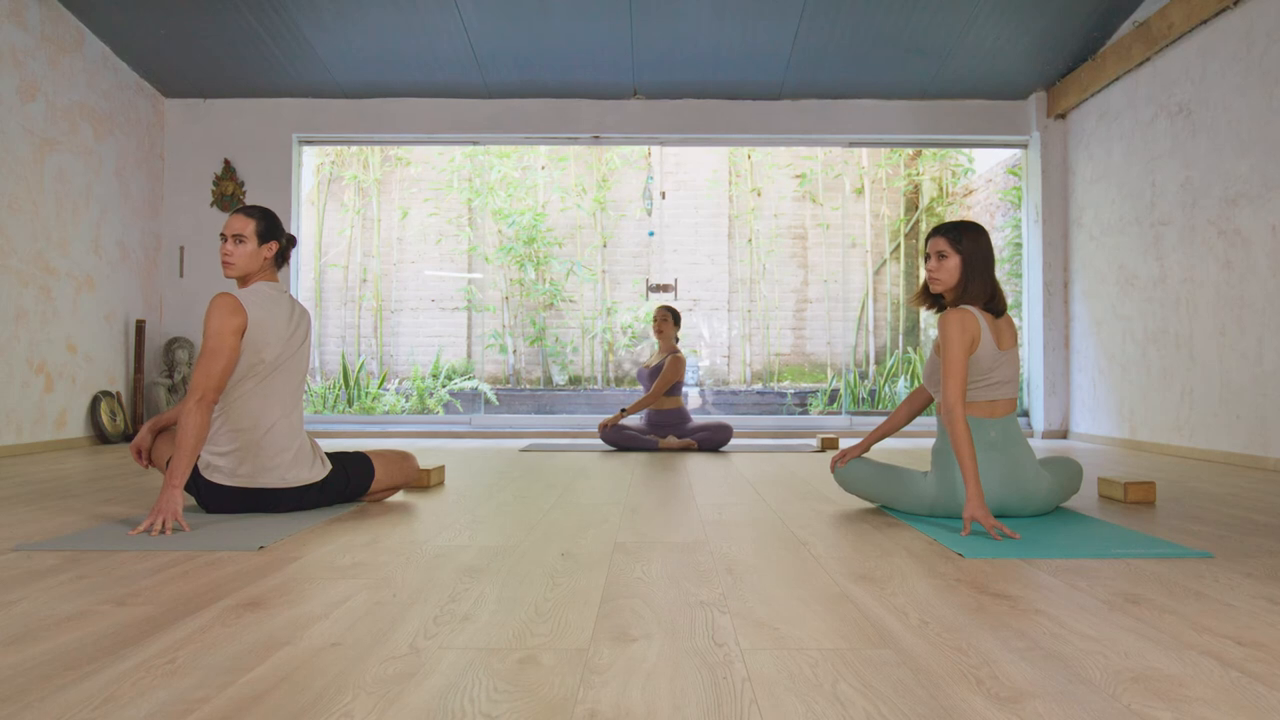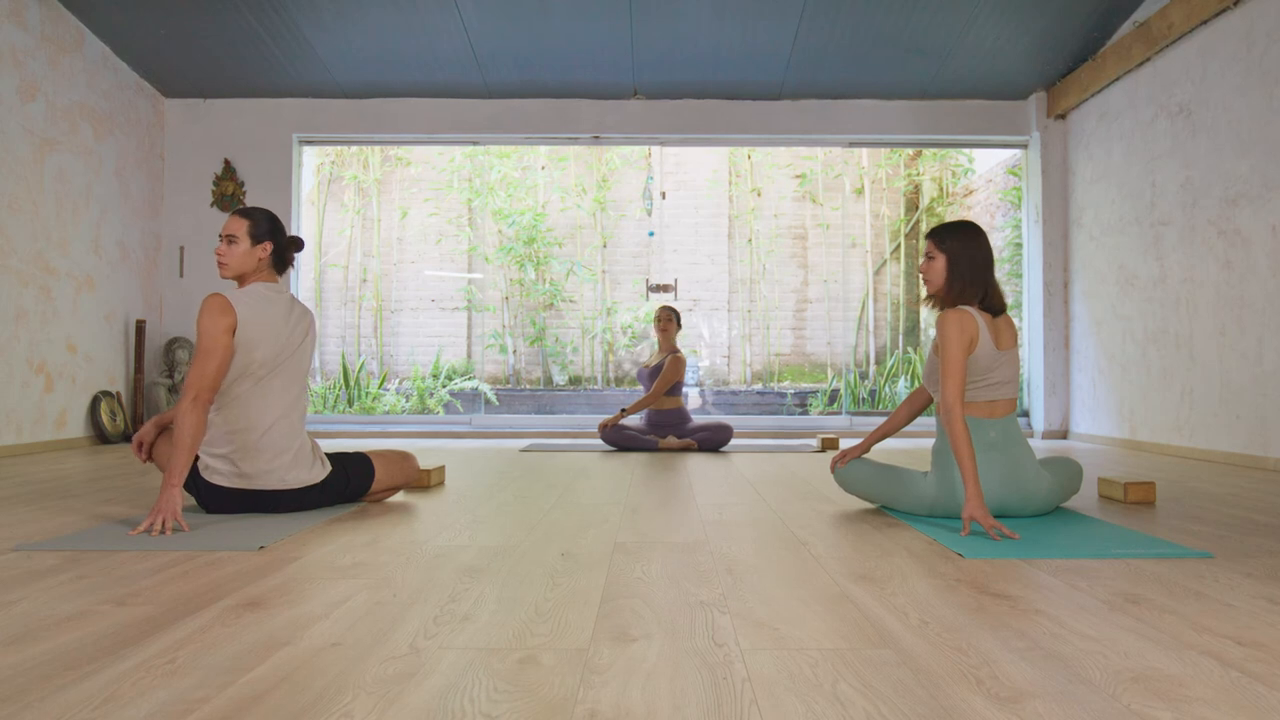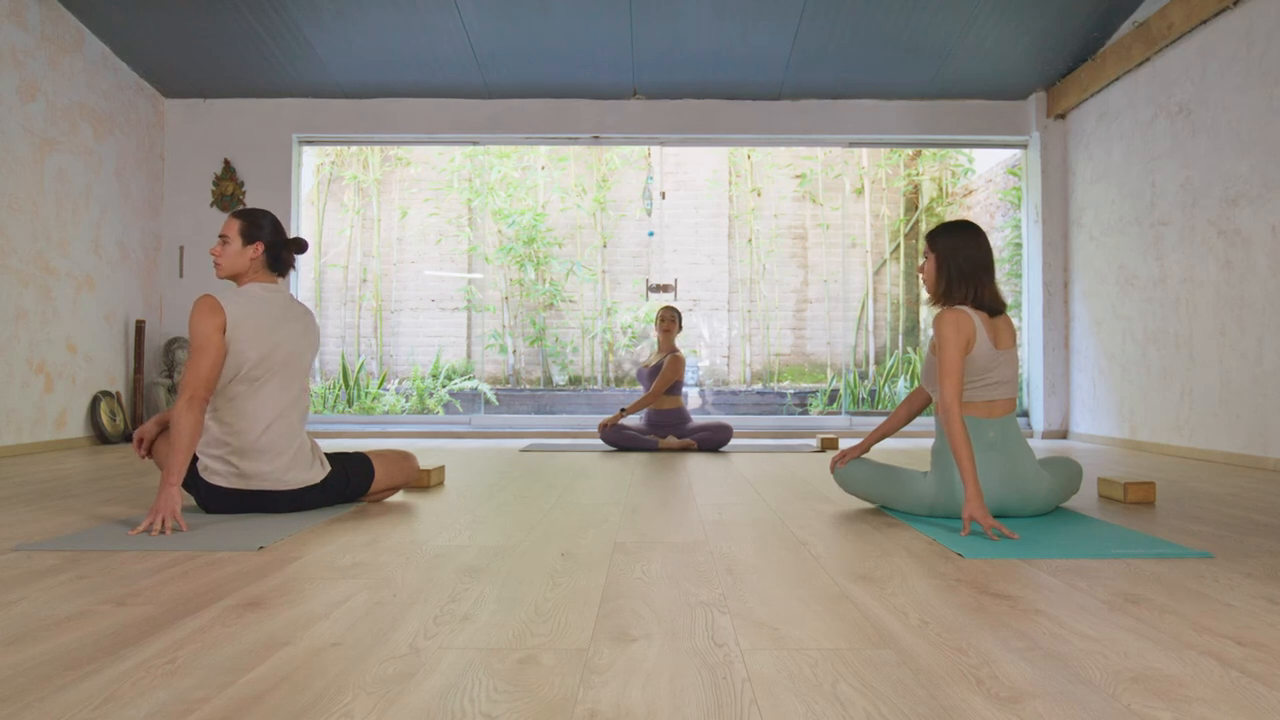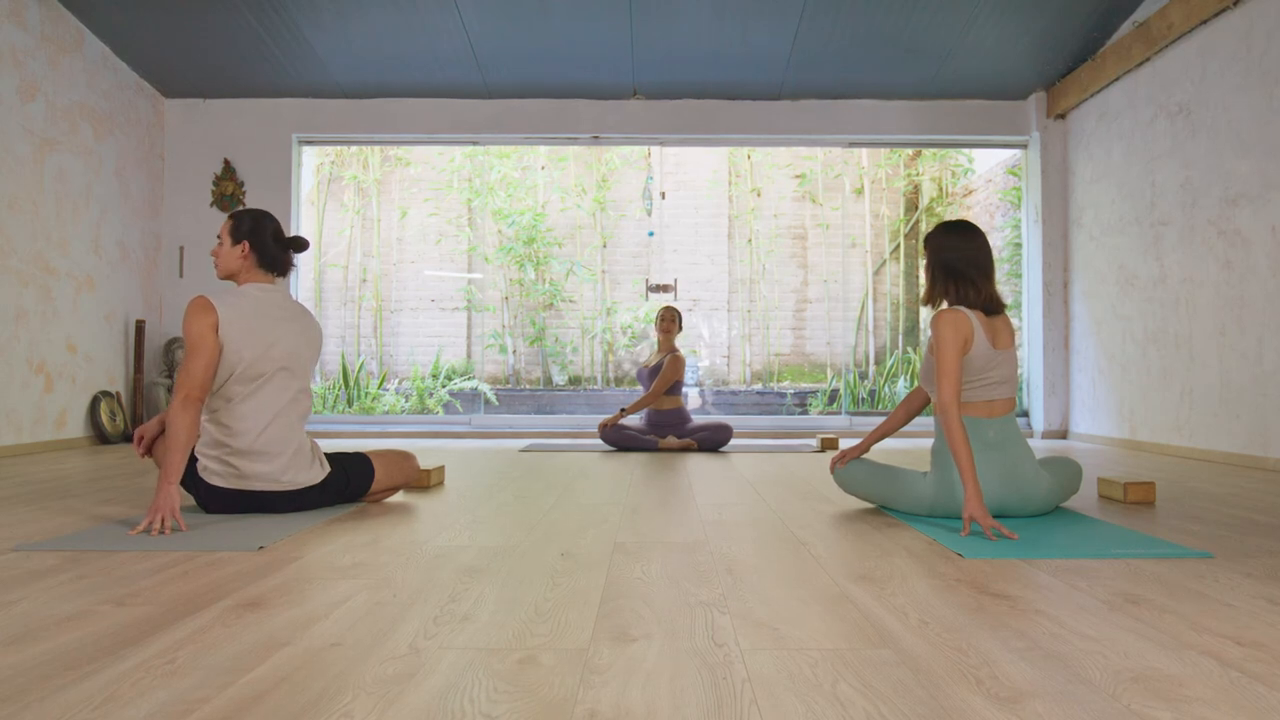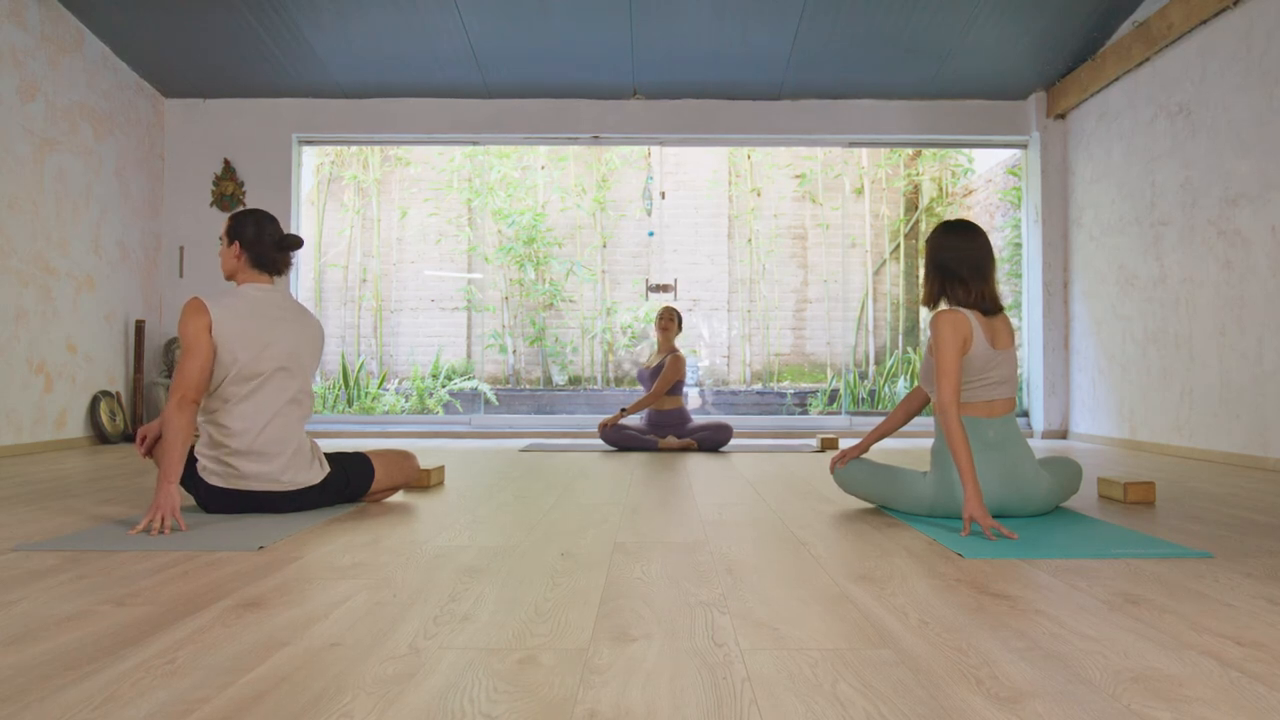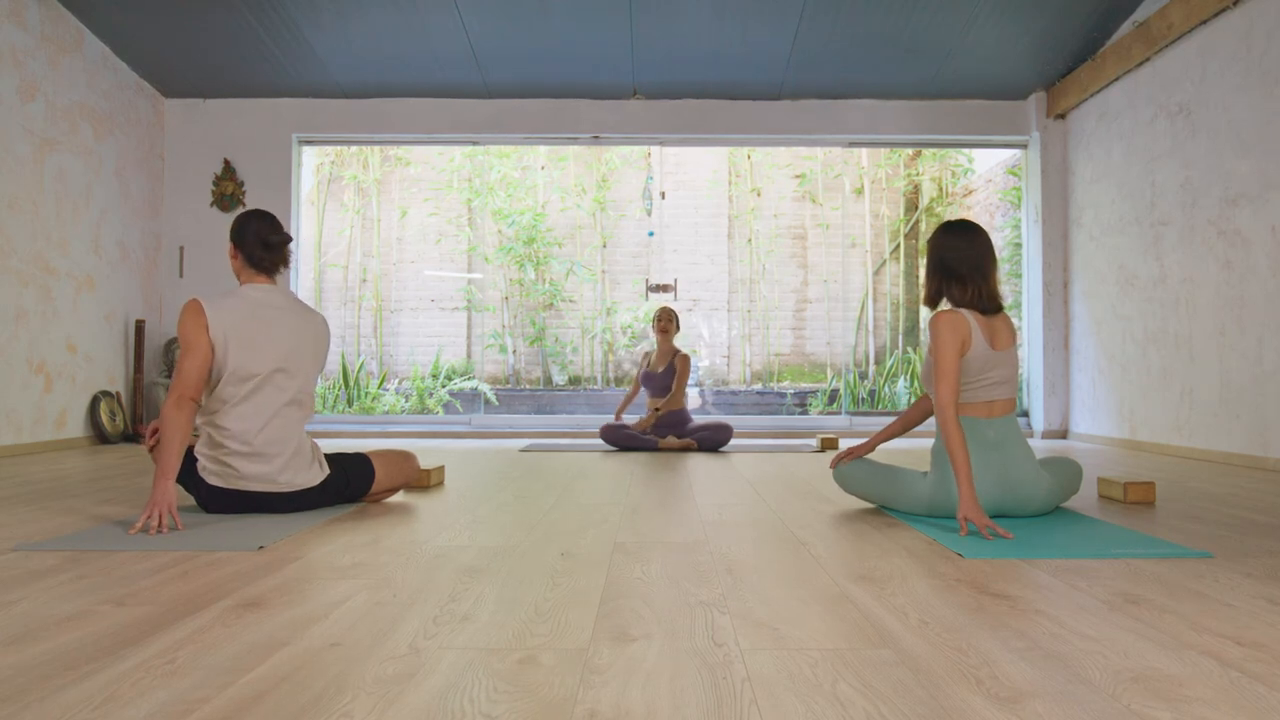
dt=0.7s
person 1, frame 1
left shoulder: (229, 306)
right shoulder: (299, 315)
left elbow: (201, 400)
left wrist: (171, 489)
right wrist: (154, 423)
left hip: (223, 489)
right hip: (296, 486)
left knee: (157, 440)
right knee: (408, 464)
person 1, frame 2
left shoulder: (221, 307)
right shoulder: (304, 317)
left elbow: (197, 400)
left wrist: (171, 489)
right wrist: (158, 421)
left hip: (223, 489)
right hip: (297, 487)
left knee: (158, 439)
right knee: (408, 465)
person 1, frame 3
left shoulder: (213, 308)
right shoulder: (306, 320)
left elbow: (193, 400)
left wrist: (170, 489)
right wrist: (161, 419)
left hip: (222, 490)
right hip: (297, 488)
left knee: (159, 439)
right knee: (408, 464)
person 1, frame 4
left shoulder: (208, 310)
right shoulder: (308, 322)
left elbow: (190, 400)
left wrist: (167, 488)
right wrist: (164, 419)
left hip: (222, 490)
right hip: (297, 488)
left knee: (159, 438)
right knee: (408, 464)
person 1, frame 5
left shoulder: (203, 312)
right shoulder: (310, 324)
left elbow: (185, 401)
left wrist: (167, 487)
right wrist: (167, 421)
left hip: (220, 490)
right hip: (297, 488)
left knee: (160, 441)
right knee: (408, 464)
person 1, frame 6
left shoulder: (202, 313)
right shoulder: (316, 323)
left elbow: (183, 400)
left wrist: (163, 485)
right wrist: (175, 423)
left hip: (220, 490)
right hip: (296, 489)
left knee: (161, 442)
right knee: (408, 464)
person 2, frame 1
left shoulder: (955, 320)
right shoulder: (1004, 321)
left elbow: (953, 410)
right elbow: (928, 391)
left wrist: (973, 495)
right wrist: (867, 441)
left hip: (963, 474)
right hip: (1020, 481)
left knee: (846, 469)
right knee: (1070, 469)
person 2, frame 2
left shoulder: (954, 320)
right shoulder: (1004, 322)
left elbow: (952, 410)
right elbow: (930, 391)
left wrist: (972, 495)
right wrist: (867, 442)
left hip: (961, 481)
right hip: (1020, 483)
left knee: (846, 471)
right knee: (1070, 468)
person 2, frame 3
left shoulder: (951, 320)
right shoulder: (1003, 322)
left elbow: (950, 409)
right elbow: (928, 391)
left wrist: (971, 494)
right wrist: (867, 442)
left hip: (962, 479)
right hip: (1020, 483)
left knee: (846, 471)
right knee: (1069, 468)
person 2, frame 4
left shoulder: (948, 321)
right shoulder: (1002, 321)
left elbow: (948, 409)
right elbow: (928, 391)
left wrist: (971, 494)
right wrist: (867, 442)
left hip: (961, 482)
right hip: (1021, 485)
left knee: (846, 471)
right knee: (1069, 468)
person 2, frame 5
left shoulder: (948, 321)
right shoulder: (1002, 322)
left elbow: (948, 410)
right elbow: (928, 391)
left wrist: (970, 494)
right wrist: (866, 442)
left hip: (961, 478)
right hip: (1021, 485)
left knee: (846, 471)
right knee: (1068, 468)
person 2, frame 6
left shoulder: (947, 322)
right shoulder: (1005, 323)
left elbow: (947, 412)
left wrist: (966, 496)
right wrist: (874, 442)
left hip: (963, 479)
right hip: (1021, 484)
left knee: (845, 470)
right knee: (1069, 469)
person 3, frame 1
left shoulder: (676, 359)
right shoulder: (656, 355)
left elbow: (654, 395)
left wrist: (620, 415)
left hip: (678, 424)
right hip: (651, 425)
right knee: (607, 431)
right ankle: (667, 443)
person 3, frame 2
left shoulder: (676, 359)
right shoulder: (656, 355)
left elbow: (654, 395)
left wrist: (621, 415)
left hip: (678, 424)
right hip: (652, 424)
right knee: (607, 432)
right ankle: (667, 443)
person 3, frame 3
left shoulder: (675, 358)
right shoulder: (654, 355)
left elbow: (654, 394)
left wrist: (620, 414)
left hip: (677, 424)
right hip: (651, 424)
right knee: (607, 432)
right ankle: (666, 444)
person 3, frame 4
left shoulder: (675, 358)
right shoulder: (654, 355)
left elbow: (654, 394)
left wrist: (620, 414)
left hip: (678, 424)
right hip: (651, 425)
right knee: (607, 432)
right ankle: (668, 444)
person 3, frame 5
left shoulder: (676, 358)
right shoulder: (654, 355)
left elbow: (655, 395)
left wrist: (620, 414)
left hip: (678, 425)
right hip: (651, 425)
right knee: (607, 431)
right ankle: (667, 444)
person 3, frame 6
left shoulder: (682, 358)
right shoulder: (646, 357)
left elbow: (677, 393)
right elbow: (634, 389)
left wrist: (654, 414)
right wrist: (619, 411)
left hip: (680, 425)
right hip: (651, 426)
left knee: (725, 431)
right knee: (607, 431)
right ankle: (666, 444)
